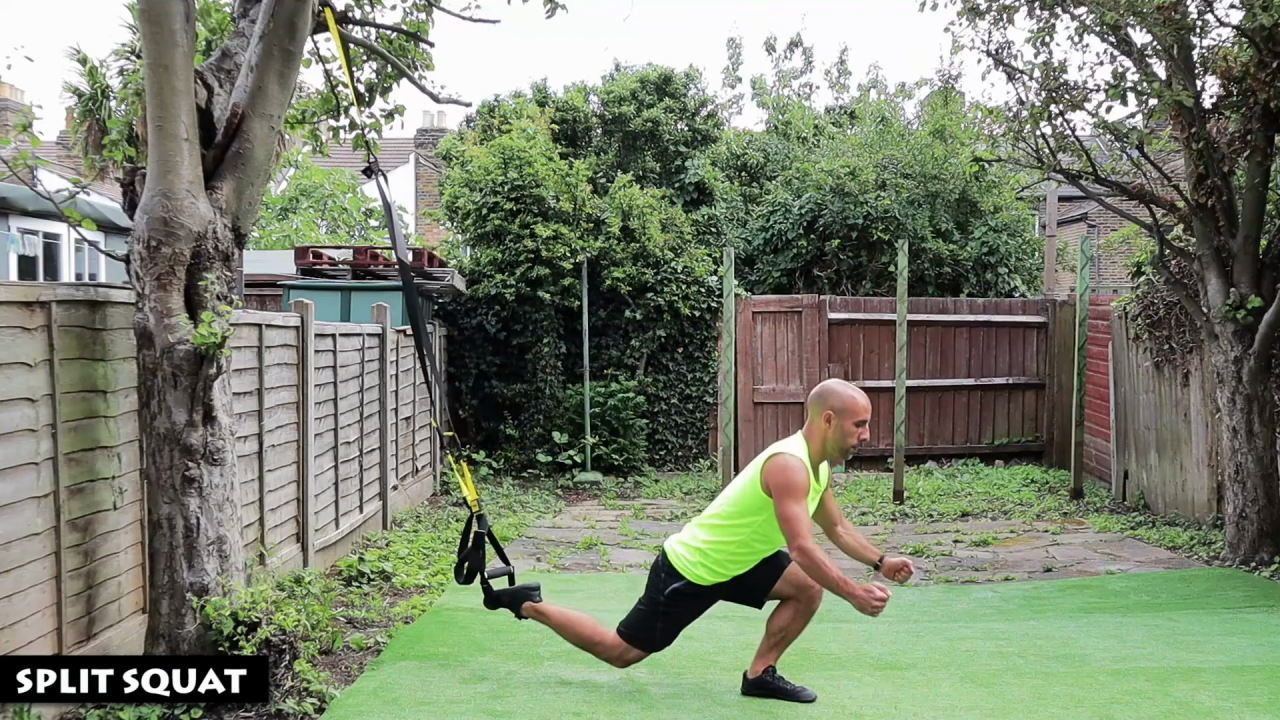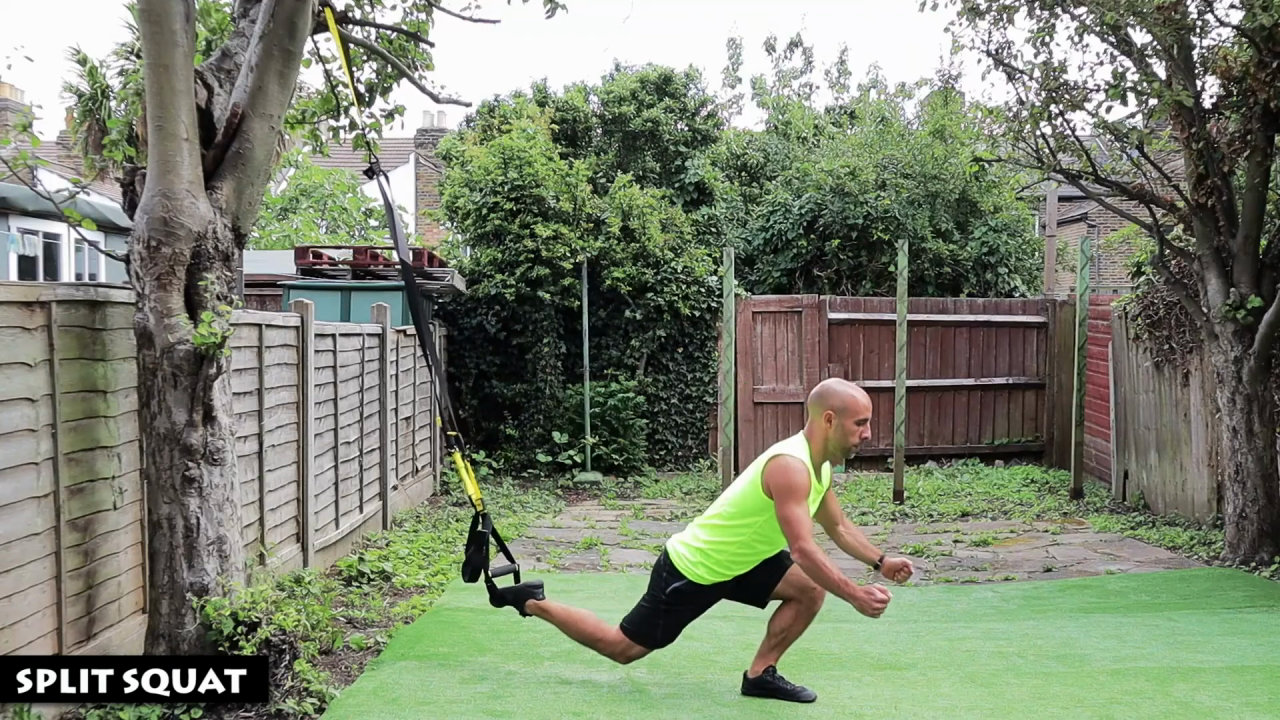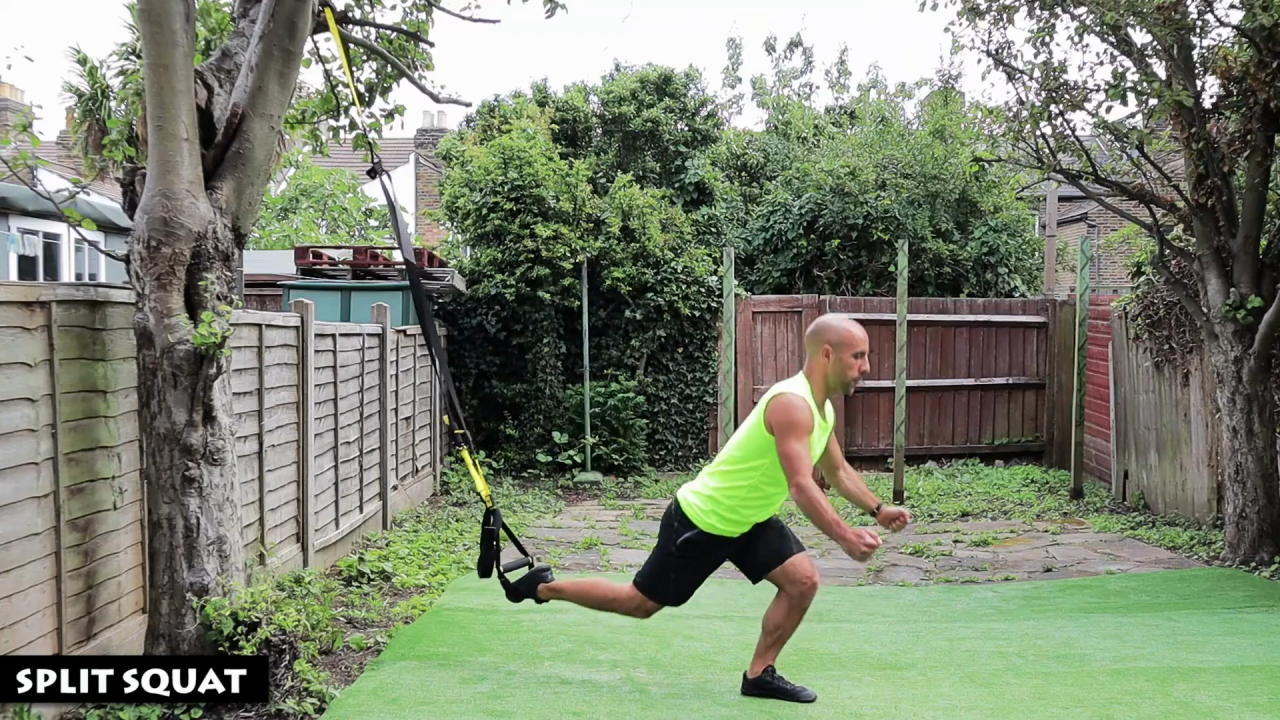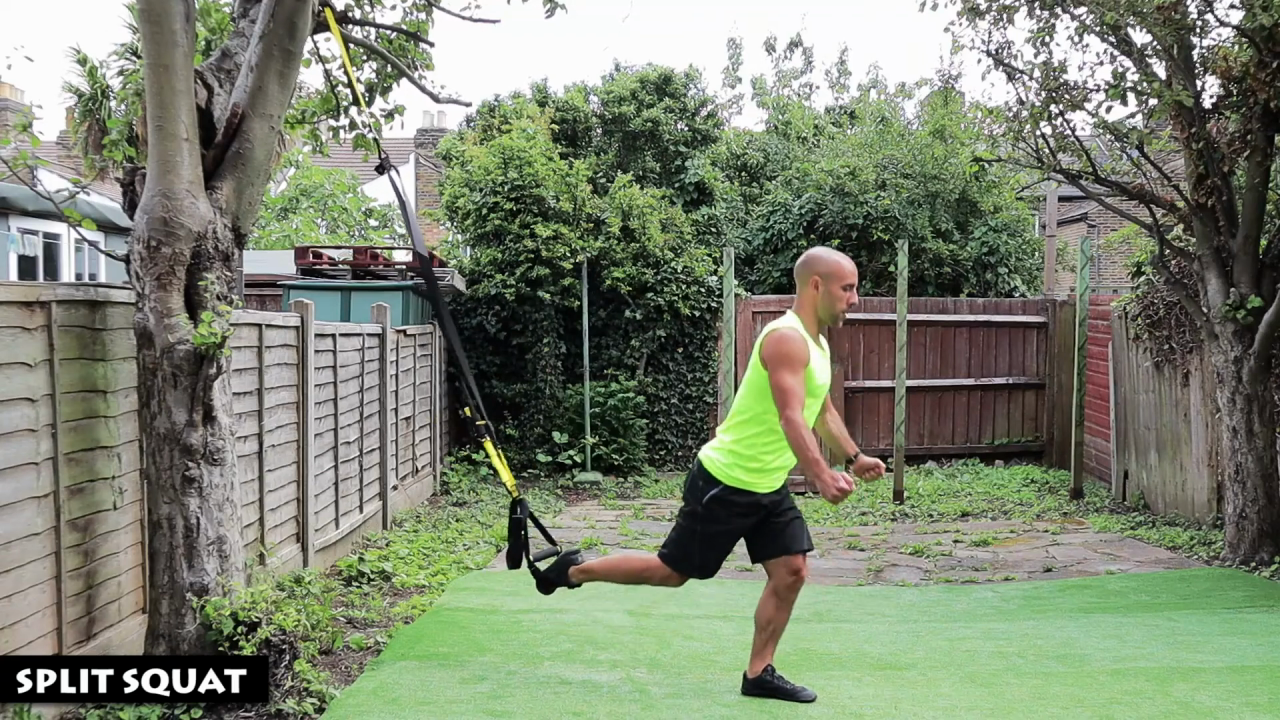
dt=0.3s
person 1, frame 1
left shoulder: (817, 465)
right shoulder: (789, 466)
left elbow: (837, 528)
right elbow: (801, 548)
left wrist: (881, 562)
right wrist: (854, 594)
left hip: (727, 563)
right hip: (690, 571)
left knee: (807, 588)
right knee: (621, 652)
left ankle: (760, 674)
right ankle: (530, 605)
person 1, frame 2
left shoulder: (819, 464)
right shoulder: (791, 466)
left elbow: (838, 526)
right elbow: (802, 549)
left wrist: (880, 562)
right wrist: (854, 595)
left hip: (735, 560)
right hip: (692, 570)
left knee: (811, 590)
right knee: (625, 647)
left ankle: (760, 675)
right ankle: (533, 602)
person 1, frame 3
left shoulder: (822, 406)
right shoulder: (792, 403)
left elbow: (838, 470)
right elbow: (802, 487)
left wrist: (878, 509)
right wrist: (847, 538)
left hip: (746, 520)
right hip: (702, 521)
left knee: (803, 580)
right knee: (638, 603)
left ankle: (759, 674)
right ankle: (544, 586)
person 1, frame 4
left shoulder: (815, 341)
right shoulder: (785, 337)
left elbow: (822, 408)
right elbow: (791, 418)
left wrist: (855, 456)
right wrist: (823, 477)
left hip: (767, 485)
right hip: (724, 482)
left knee: (791, 570)
right knee: (670, 570)
left ankle: (759, 674)
right ankle: (572, 569)
